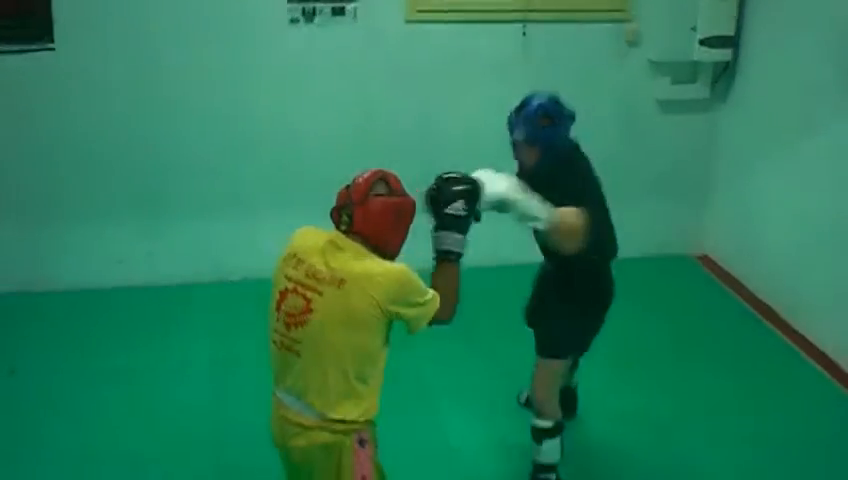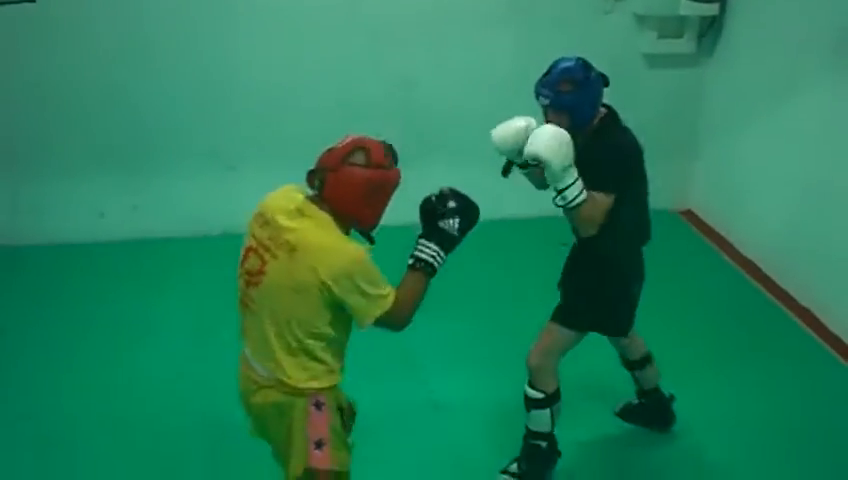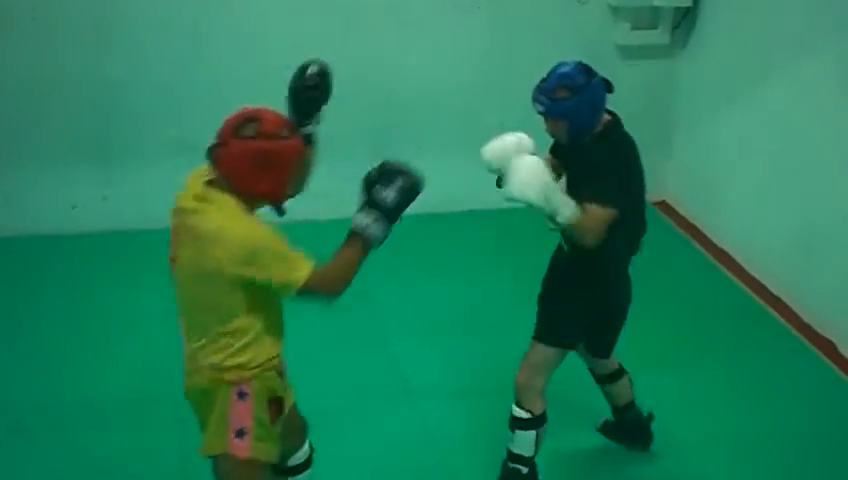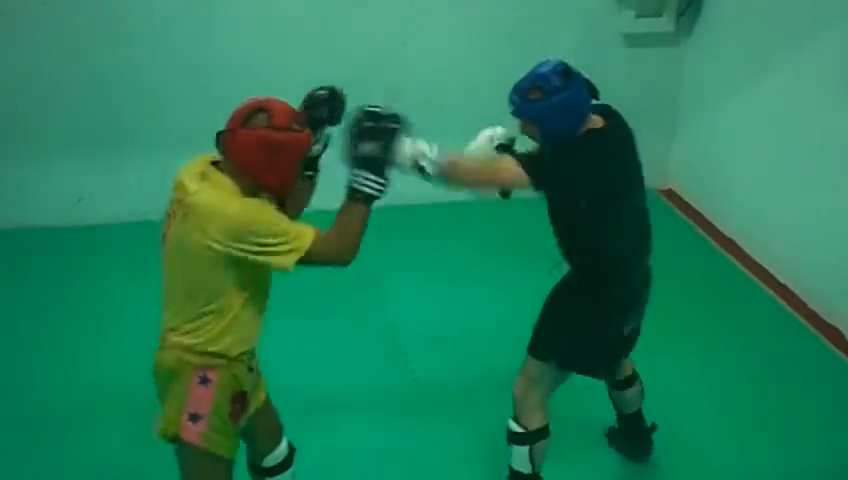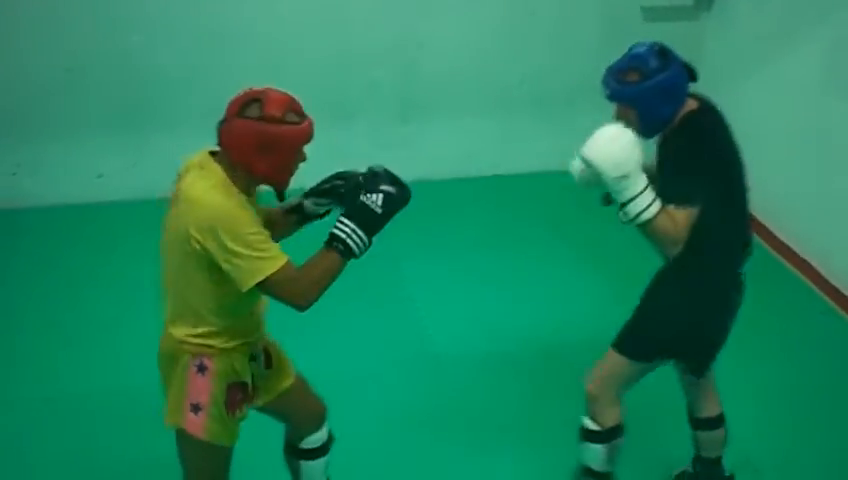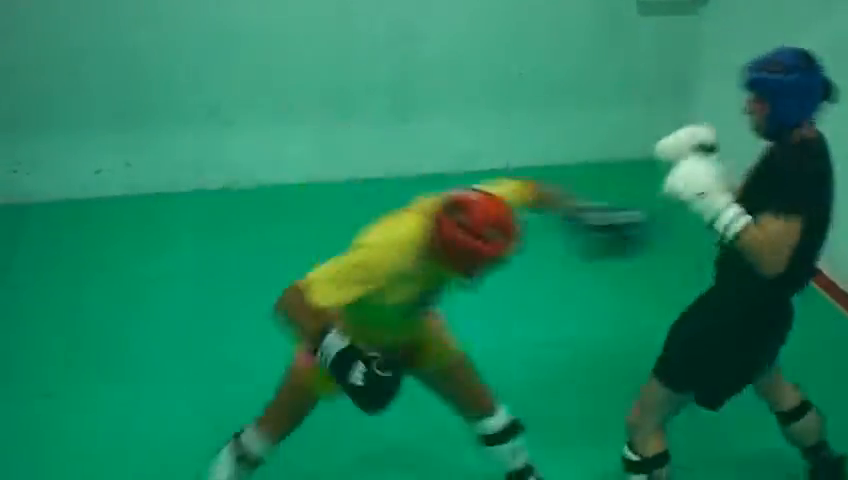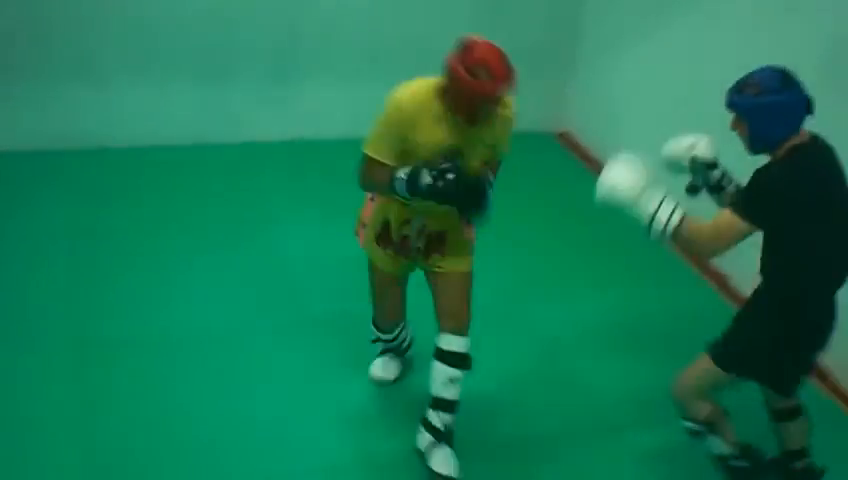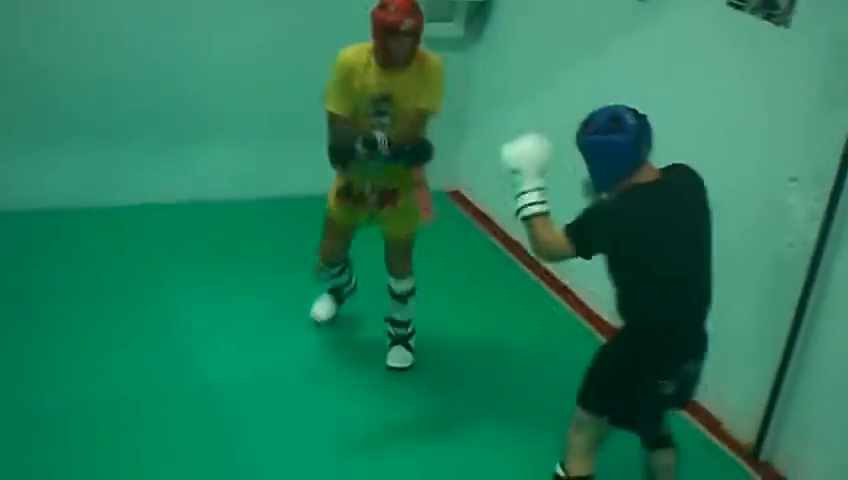
dt=0.5s
person 1, frame 1
left shoulder: (572, 171)
right shoulder: (551, 156)
left elbow: (570, 240)
right elbow: (523, 191)
left wrist: (523, 201)
right wrist: (490, 194)
left hip: (584, 286)
right hip: (560, 274)
left knee: (544, 395)
right knee: (549, 341)
right ankle: (562, 394)
person 1, frame 2
left shoulder: (613, 146)
right shoulder: (585, 125)
left elbow: (588, 225)
right elbow: (543, 179)
left wrist: (564, 173)
right wrist: (523, 154)
left hip: (608, 263)
right hip: (615, 256)
left knee: (540, 360)
right knee: (620, 333)
right ankle: (655, 406)
person 1, frame 3
left shoulder: (615, 155)
right shoulder: (582, 134)
left elbow: (589, 234)
right elbow: (557, 175)
left wrist: (549, 197)
right wrist: (522, 163)
left hip: (597, 278)
right hip: (575, 265)
left knee: (528, 380)
right knee: (594, 349)
right ankle: (631, 422)
person 1, frame 4
left shoulder: (582, 157)
right shoulder: (603, 121)
left elbow: (490, 176)
right elbow: (539, 168)
left wrist: (407, 152)
right wrist: (508, 153)
left hip: (599, 287)
right hip: (626, 276)
left knee: (529, 391)
right knee: (612, 356)
right ankle: (635, 433)
person 1, frame 5
left shoulder: (689, 147)
right shoulder: (695, 114)
left elbow: (672, 241)
left wrist: (626, 181)
right wrist: (632, 174)
left hip: (691, 287)
right hip: (714, 281)
left knee: (602, 386)
right knee: (696, 379)
person 1, frame 6
left shoulder: (790, 163)
right shoulder: (803, 149)
left elbow: (770, 258)
right elbow: (750, 207)
left wrist: (714, 204)
right wrist: (706, 168)
left hip: (738, 311)
right hip: (761, 306)
left knee: (645, 417)
right knee: (768, 378)
person 1, frame 7
left shoulder: (781, 177)
right shoulder: (813, 154)
left elbow: (710, 241)
right elbow: (753, 213)
left wrist: (644, 198)
right wrist: (712, 174)
left hip: (786, 311)
right hip: (809, 307)
left knee: (689, 392)
right knee: (778, 380)
person 1, frame 8
left shoulder: (614, 213)
right shoulder: (686, 180)
left elbow: (549, 248)
left wrist: (528, 181)
left hip: (645, 348)
right hip: (690, 343)
left knee: (582, 439)
right knee: (652, 419)
person 2, frame 1
left shoulder: (300, 242)
right shoulder: (386, 280)
right elbow: (444, 310)
left wrist: (357, 192)
right wrist: (451, 236)
left hip: (285, 418)
right hip: (332, 435)
person 2, frame 2
left shoulder: (279, 201)
right shoulder: (342, 257)
right elbow: (397, 315)
left wrist: (349, 162)
right wrist: (434, 244)
left hip: (260, 374)
right hip: (294, 395)
left knee: (342, 417)
person 2, frame 3
left shoulder: (203, 185)
right shoulder: (244, 237)
left elbow: (288, 189)
right elbow: (329, 283)
left wrist: (304, 117)
right wrist: (376, 216)
left hip: (250, 362)
right hip: (233, 380)
left knee: (294, 436)
person 2, frame 4
left shoulder: (204, 172)
right shoulder: (236, 215)
left elbow: (282, 212)
right elbow: (339, 251)
left wrist: (313, 141)
right wrist: (367, 172)
left hip: (228, 354)
right hip: (202, 369)
left knee: (268, 438)
person 2, frame 5
left shoulder: (208, 165)
right shoulder: (216, 207)
left elbow: (261, 229)
right elbow: (299, 293)
left wrist: (314, 204)
right wrist: (357, 223)
left hip: (245, 339)
right hip: (205, 359)
left knee: (309, 417)
person 2, frame 6
left shoulder: (465, 214)
right shoulder: (385, 252)
left elbow: (530, 193)
right elbow: (291, 304)
left wrist: (587, 216)
right wrist: (341, 358)
left hip: (410, 325)
right hip: (347, 336)
left knee: (479, 402)
right knee: (277, 426)
person 2, frame 7
left shoulder: (501, 111)
right shoulder: (409, 103)
right elbow: (371, 175)
left wrist: (481, 185)
right wrist: (416, 182)
left hip: (449, 223)
right hip: (396, 216)
left knee: (456, 325)
right knee: (387, 314)
left ankle: (436, 432)
right ankle: (395, 345)
person 2, frame 8
left shoulder: (429, 67)
right shoulder: (350, 61)
left elbow: (412, 129)
right elbow: (336, 128)
left wrist: (369, 145)
left hip: (401, 180)
right hip: (355, 176)
left knee: (399, 267)
right knee: (330, 254)
left ankle: (401, 333)
right ankle: (339, 289)
